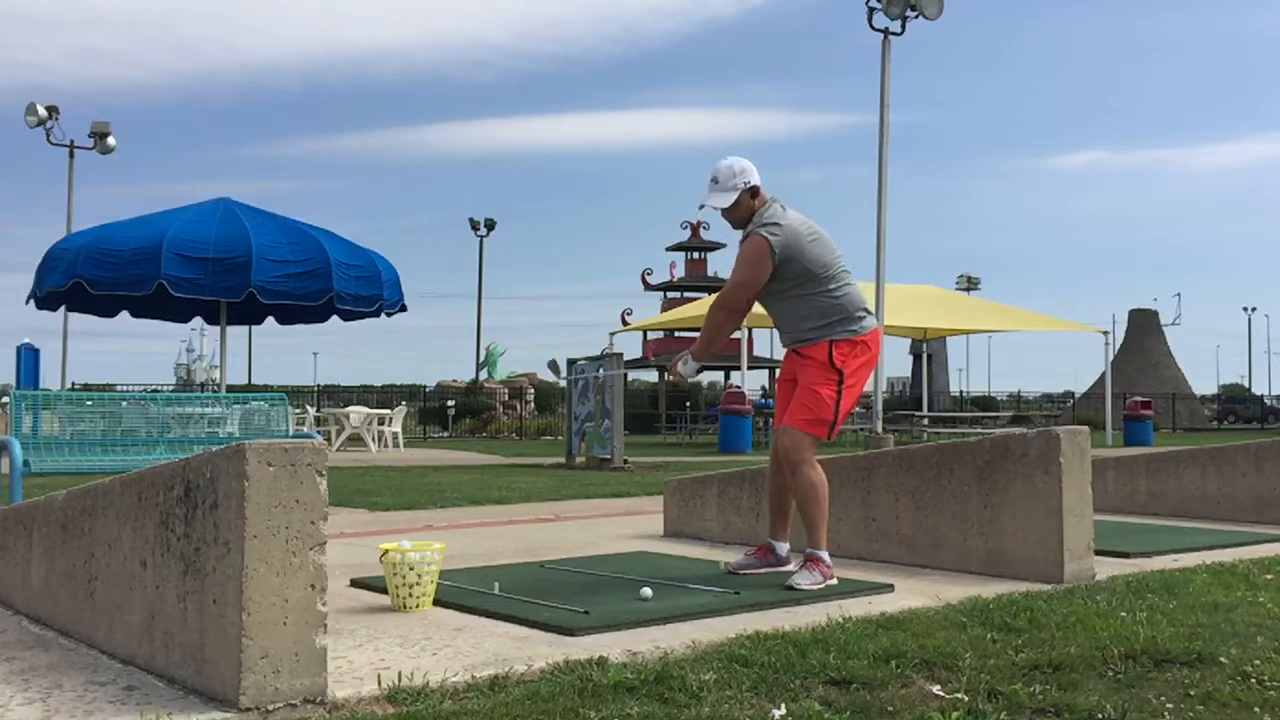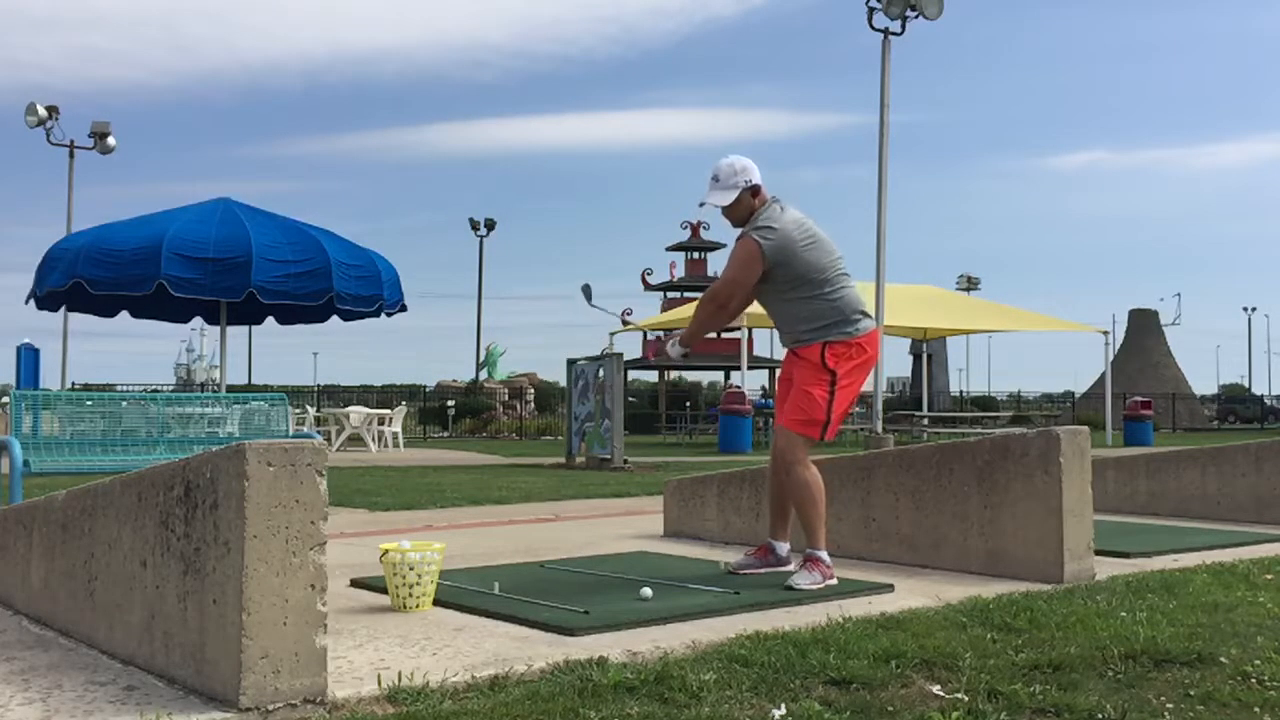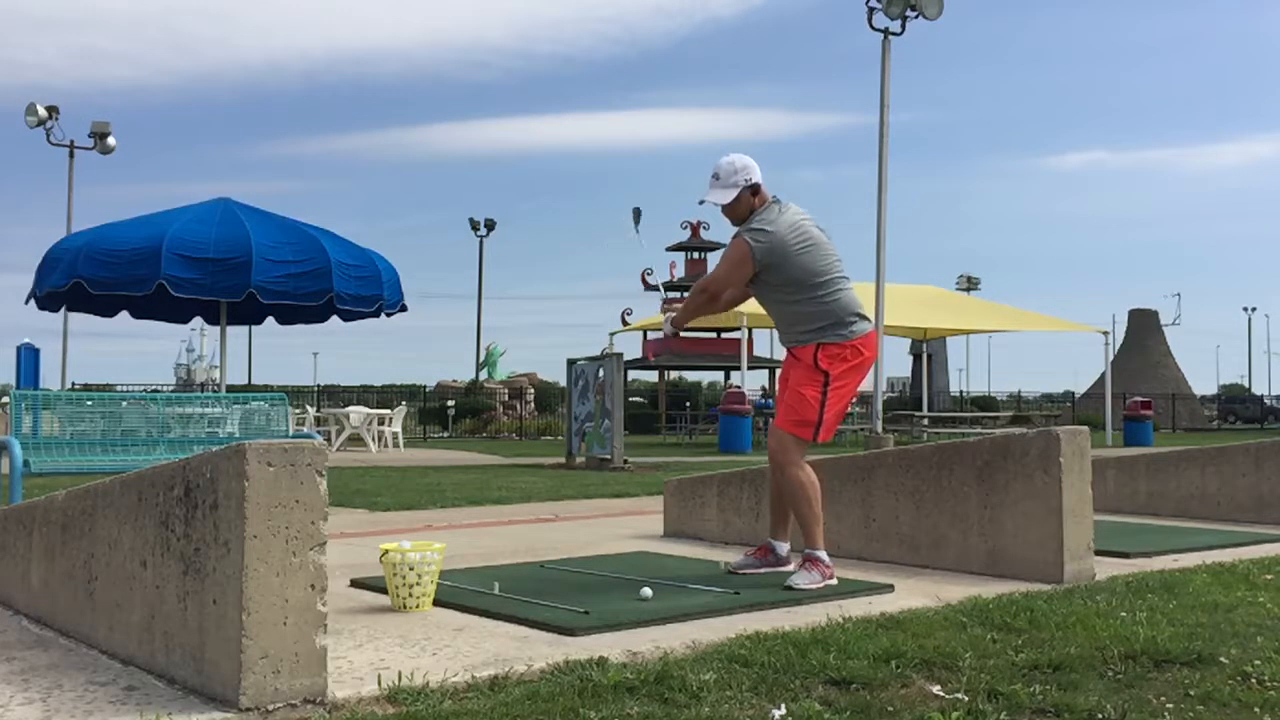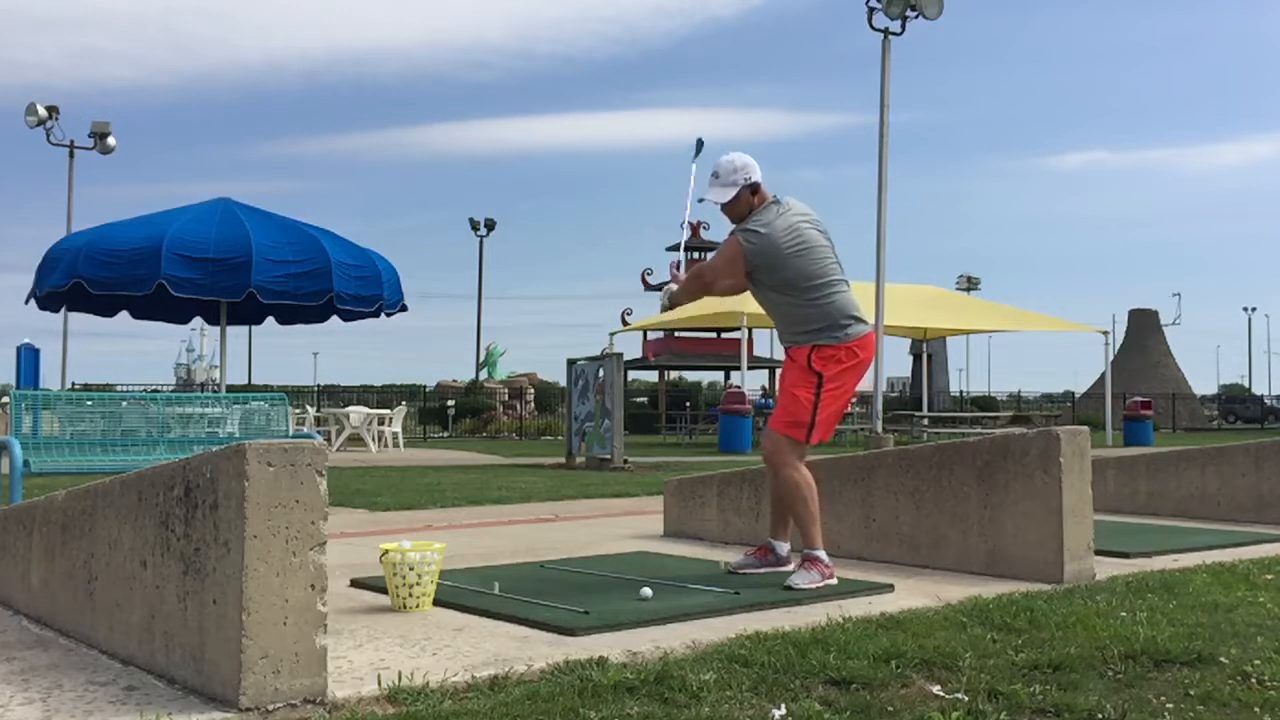
dt=0.3s
person 1, frame 1
left shoulder: (765, 237)
right shoulder: (763, 227)
left elbow: (727, 305)
right elbow: (738, 306)
left wrist: (693, 357)
right wrist: (701, 350)
left hip: (842, 346)
right hip: (806, 347)
left knee: (797, 448)
right knee: (781, 448)
left ankle: (820, 560)
right ankle: (777, 548)
person 1, frame 2
left shoulder: (759, 239)
right shoulder: (776, 219)
left elbow: (717, 298)
right elbow: (738, 300)
left wrist: (682, 341)
right wrist: (696, 334)
left hip: (840, 347)
right hip: (808, 347)
left knee: (792, 448)
right knee: (782, 448)
left ankle: (819, 560)
right ankle: (777, 548)
person 1, frame 3
left shoulder: (755, 239)
right shoulder: (784, 214)
left elbow: (709, 289)
right elbow: (740, 289)
left wrist: (676, 319)
right wrist: (690, 311)
left hip: (836, 349)
right hip: (809, 348)
left knee: (786, 448)
right knee: (782, 447)
left ankle: (818, 560)
right ankle: (777, 548)
person 1, frame 4
left shoulder: (749, 240)
right shoulder: (792, 211)
left elbow: (702, 278)
left wrist: (673, 293)
right wrist: (688, 287)
left hip: (831, 351)
right hip: (814, 347)
left knee: (780, 449)
right knee: (782, 448)
left ankle: (818, 560)
right ankle: (778, 548)
